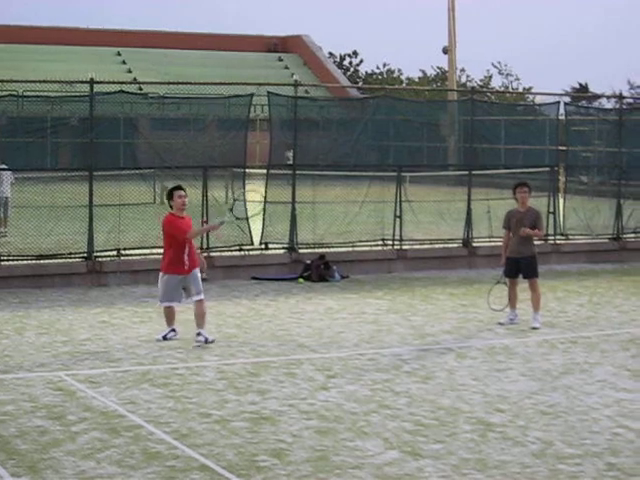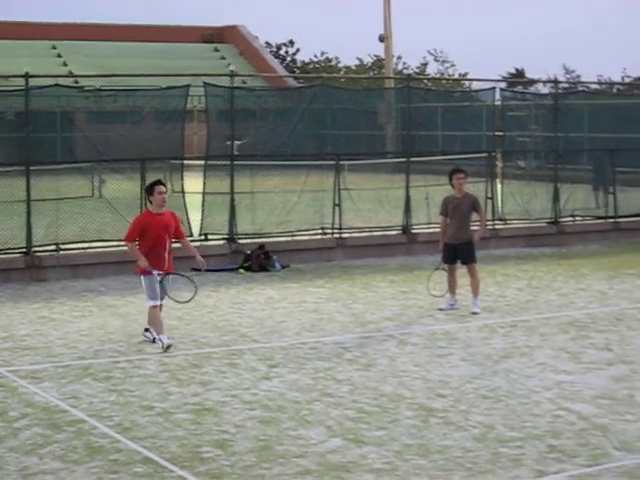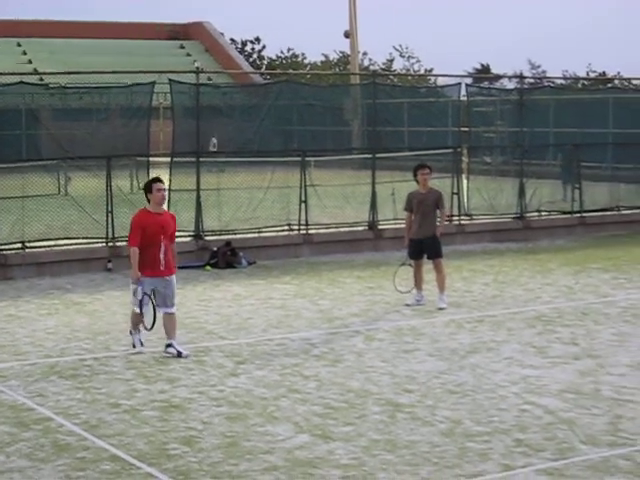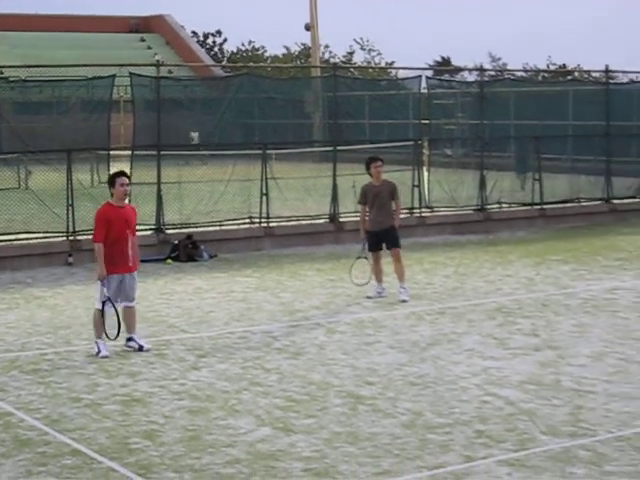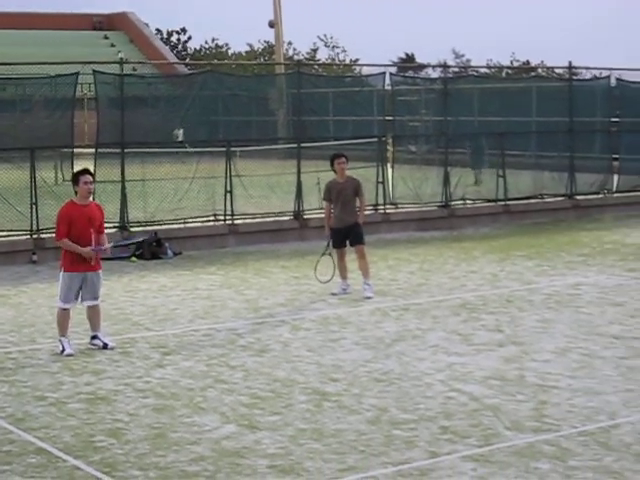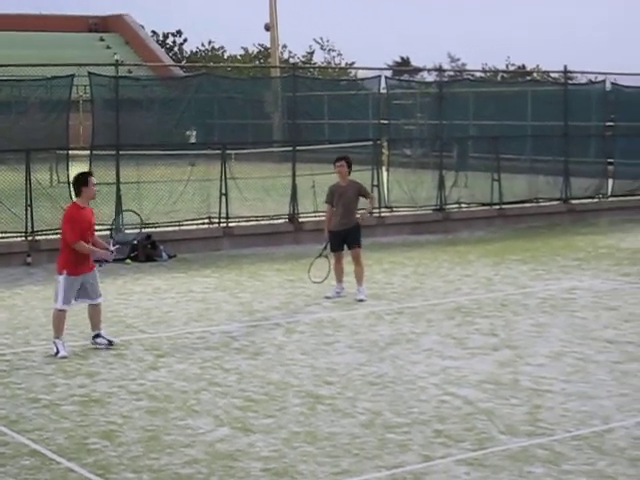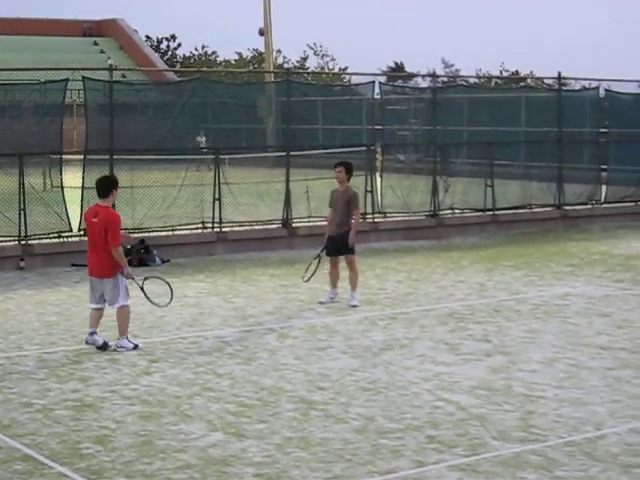
dt=0.7s
person 1, frame 1
left shoulder: (188, 219)
right shoulder: (169, 221)
right elbow: (189, 234)
left wrist: (199, 256)
right wrist: (209, 228)
left hip: (191, 268)
right hip: (171, 270)
left knee: (199, 299)
right knee: (167, 302)
left ankle: (201, 333)
right ankle: (171, 329)
person 1, frame 2
left shoulder: (172, 217)
right shoulder: (142, 219)
left elbow: (182, 238)
right elbow: (129, 240)
left wrist: (197, 256)
right wrist: (140, 258)
left hip: (166, 267)
right hip: (149, 269)
left knee: (159, 302)
right knee: (154, 303)
left ankle: (149, 329)
right ankle: (162, 338)
person 1, frame 3
left shoulder: (171, 217)
right shoulder: (139, 218)
right elbow: (133, 246)
left wrist: (174, 266)
right wrist: (135, 270)
left hip: (167, 272)
right hip: (145, 273)
left knee: (170, 309)
right knee: (140, 309)
left ankle: (171, 344)
right ankle: (135, 332)
person 1, frame 4
left shoulder: (131, 211)
right shoulder: (103, 212)
right elbow: (98, 242)
left wrist: (137, 260)
right wrist: (101, 266)
left hip: (129, 268)
right hip: (109, 269)
left knee: (129, 303)
right knee: (102, 306)
left ankle: (131, 338)
right ankle: (99, 342)
person 1, frame 5
left shoulder: (98, 209)
right shoulder: (66, 210)
right elbow: (61, 239)
left wrist: (105, 247)
right wrist: (82, 250)
left hip: (94, 265)
right hip: (71, 267)
left knee: (94, 302)
right knee: (65, 305)
left ankle: (96, 336)
right ankle: (63, 340)
person 1, frame 6
left shoulder: (88, 210)
right shoulder: (72, 213)
right elbow: (75, 243)
left wrist: (105, 246)
right wrist: (98, 252)
left hip: (87, 266)
right hip: (70, 268)
left knee: (95, 301)
right knee: (62, 306)
left ankle: (97, 335)
right ankle: (58, 342)
person 1, frame 7
left shoulder: (89, 213)
right shoulder: (112, 216)
right elbow: (115, 247)
right wrist: (125, 267)
left hip: (94, 268)
right hip: (111, 269)
left knee: (98, 304)
right knee: (123, 303)
left ankle: (92, 333)
right ankle: (122, 341)
person 2, frame 1
left shoulder: (535, 213)
right shoulder: (510, 214)
left elbow: (541, 233)
right elbow: (506, 235)
left wrist: (530, 232)
right wrist: (503, 255)
left hip: (528, 255)
right hip: (512, 255)
left knee: (533, 285)
right knee: (512, 284)
left ankle: (536, 317)
right ankle: (512, 315)
person 2, frame 2
left shoulder: (472, 199)
right shoulder: (447, 200)
left elbow: (482, 216)
right elbow: (444, 222)
left wrist: (479, 232)
right wrist: (441, 241)
left hip: (466, 241)
right hip: (449, 241)
left knee: (472, 270)
right knee: (451, 270)
left ankle: (476, 302)
right ankle: (452, 300)
person 2, frame 3
left shoulder: (436, 194)
right shoulder: (411, 196)
left elbow: (442, 213)
right elbow: (409, 217)
left wrist: (440, 227)
right wrist: (407, 237)
left hip: (431, 236)
right hip: (415, 236)
left knee: (438, 265)
right knee: (417, 266)
left ankle: (442, 297)
right ankle: (419, 296)
person 2, frame 4
left shoulder: (391, 185)
right shoulder: (366, 189)
left elbow: (397, 204)
right elbow: (363, 210)
left wrist: (397, 220)
right wrist: (362, 229)
left hip: (389, 227)
right hip: (373, 229)
left knee: (396, 256)
right knee: (376, 258)
left ankle: (403, 288)
right ankle: (380, 288)
person 2, frame 5
left shoulder: (355, 182)
right shoulder: (330, 185)
left elbow: (362, 201)
right elbow: (328, 206)
left wrist: (361, 217)
right wrist: (327, 226)
left hip: (353, 223)
right hip: (337, 225)
left knee: (361, 253)
right knee: (340, 255)
left ankle: (367, 285)
right ankle: (344, 285)
person 2, frame 6
left shoulder: (357, 186)
right shoulder: (333, 189)
left elbow: (371, 198)
right elbow: (329, 210)
left wrist: (368, 208)
right wrist: (326, 229)
left hip: (352, 227)
right hip: (335, 229)
left knee: (356, 257)
right knee: (337, 259)
left ankle: (360, 289)
right ankle: (339, 288)
person 2, frame 7
left shoulder: (352, 194)
right shoulder: (333, 193)
left elbow: (357, 215)
left wrist: (353, 233)
right wrist: (327, 232)
left hip: (346, 234)
right hip: (332, 234)
left knee: (351, 263)
right knee: (333, 264)
left ankle: (354, 295)
right ankle: (333, 294)
